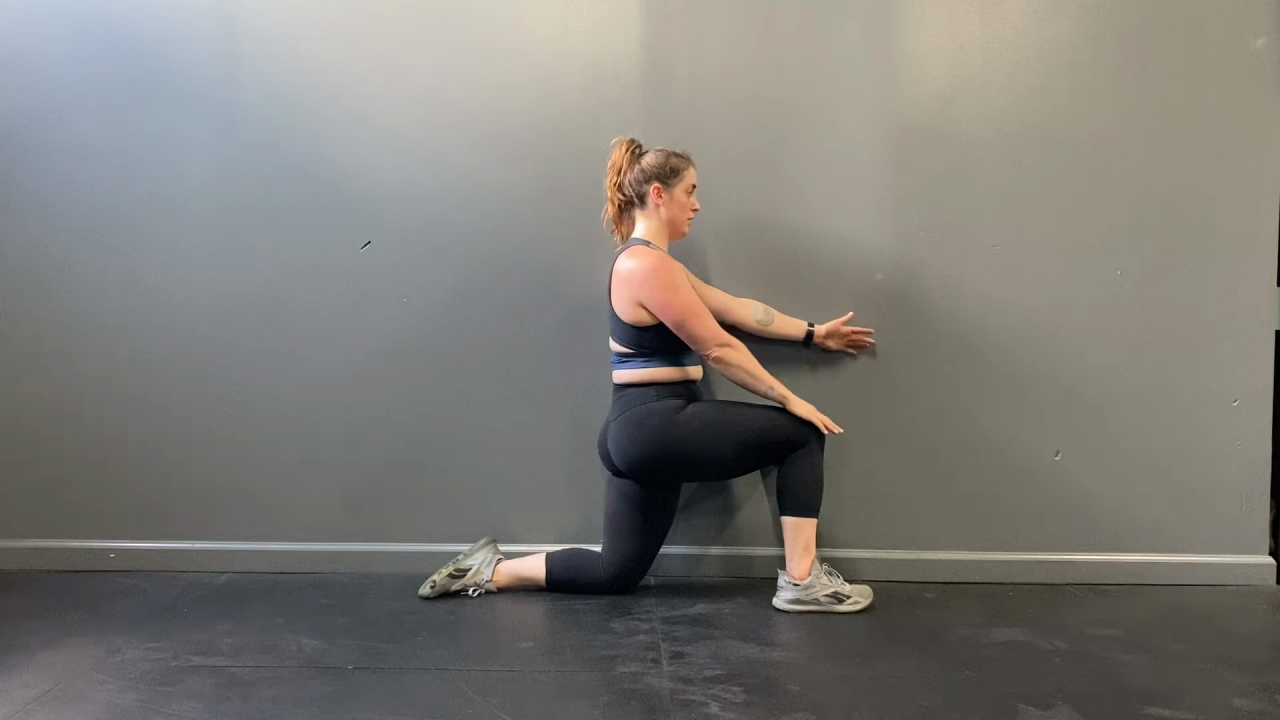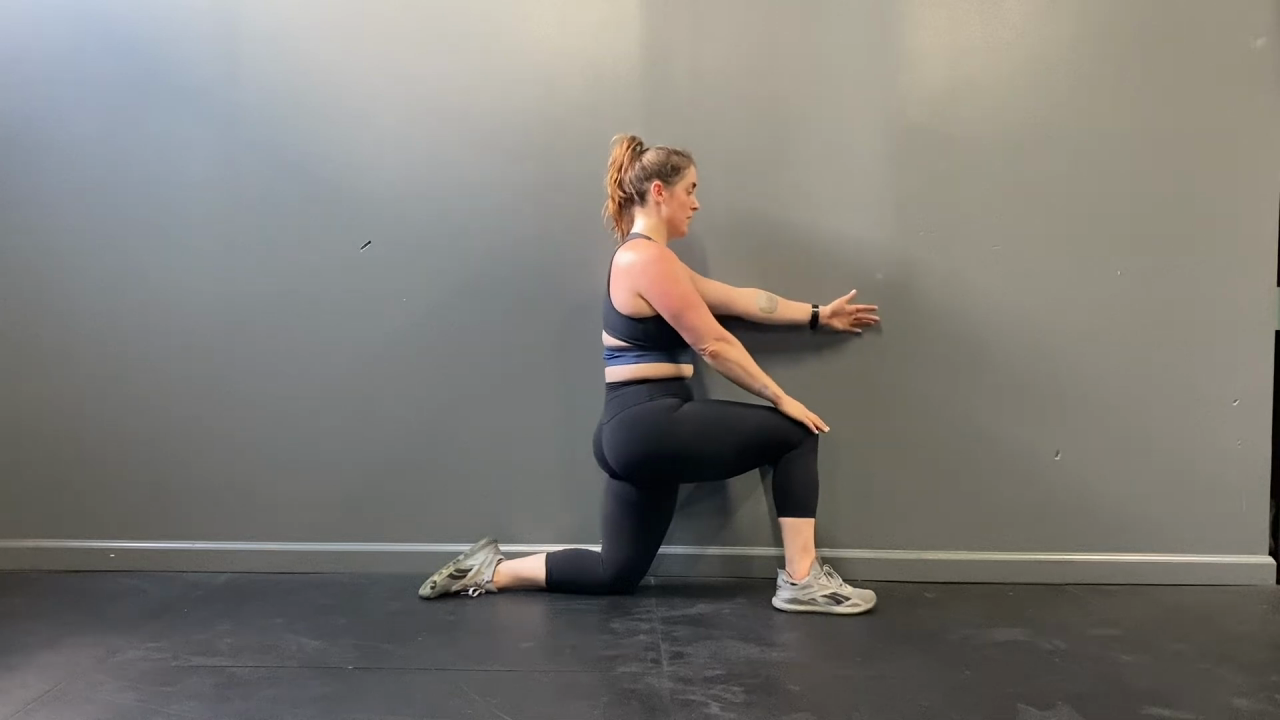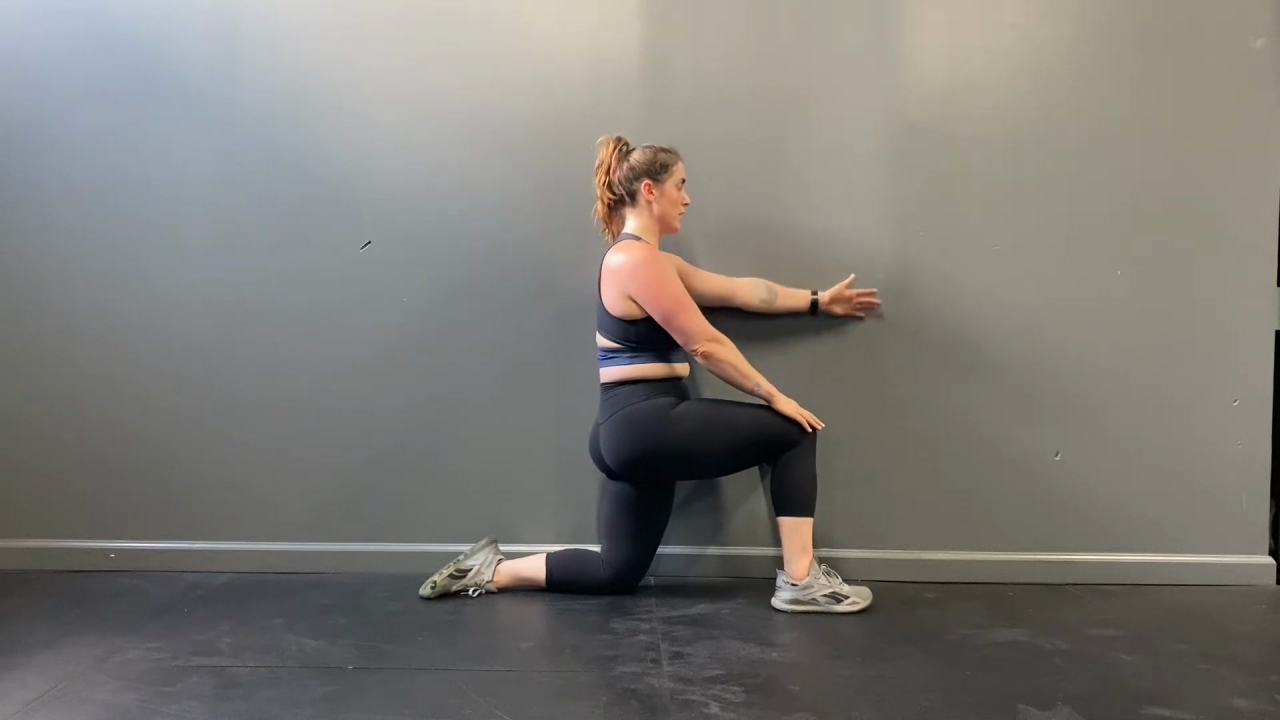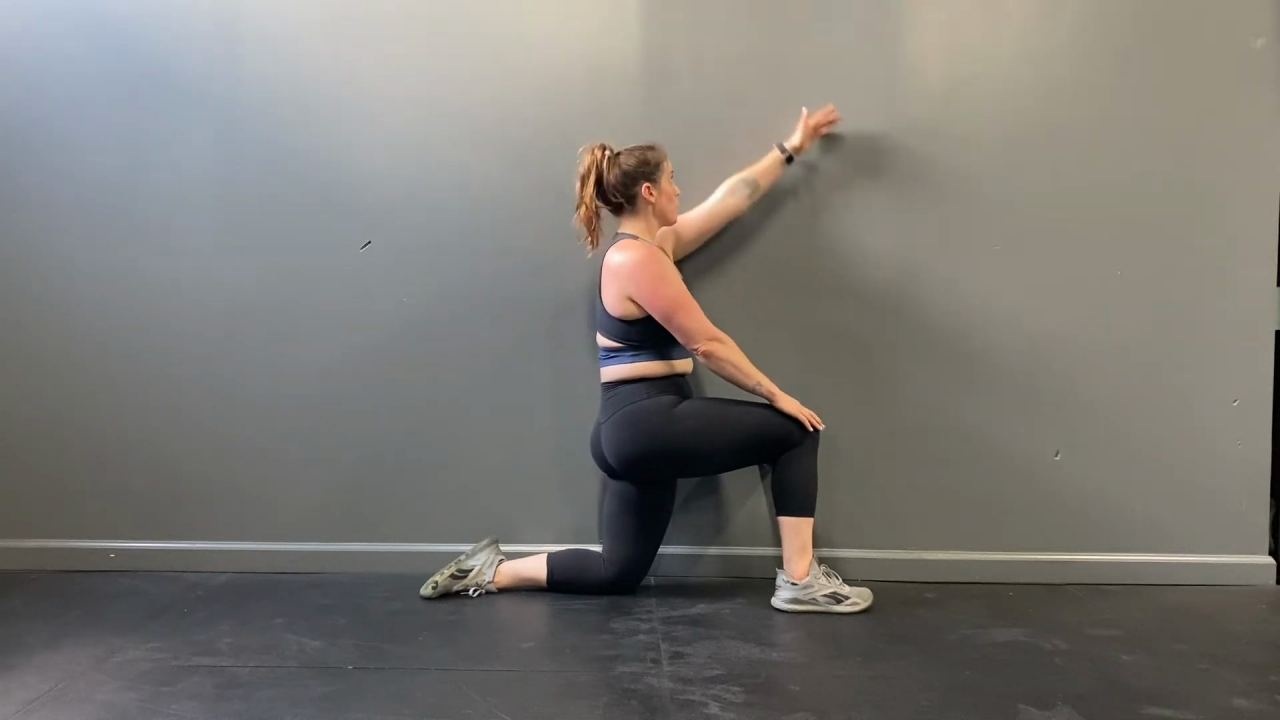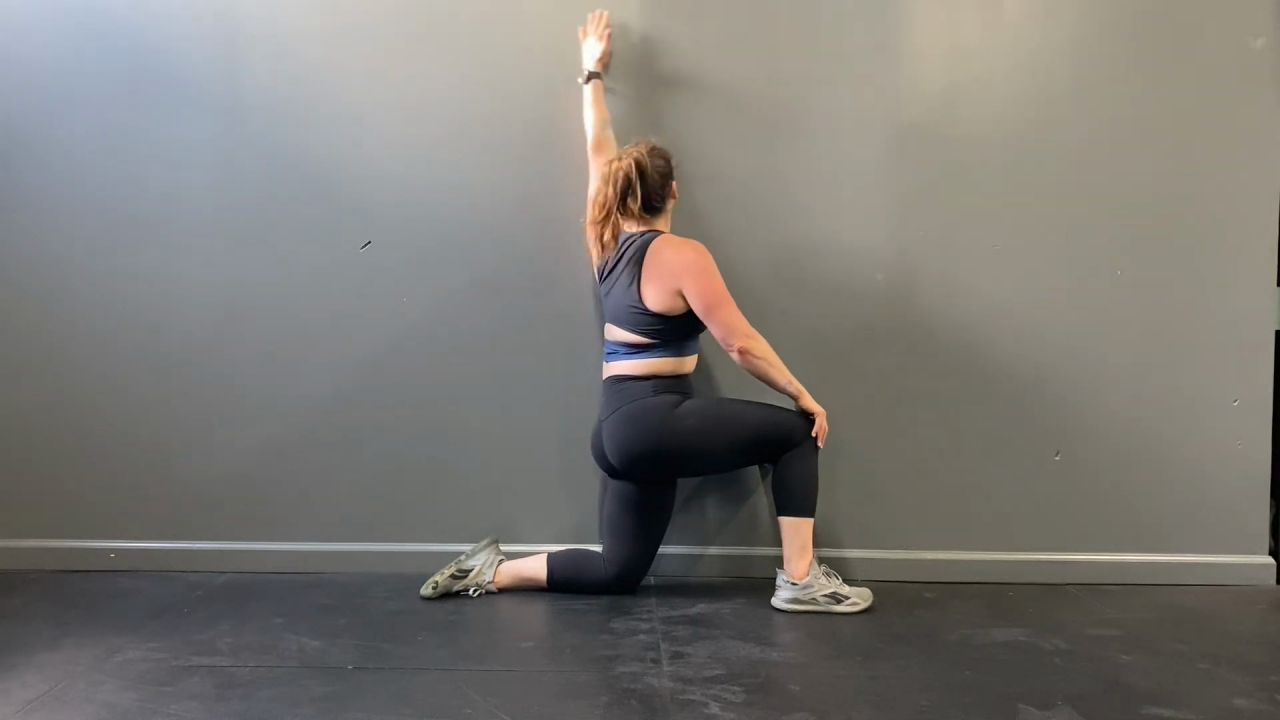
dt=1s
person 1, frame 1
left shoulder: (651, 261)
right shoulder: (647, 265)
left elbow: (735, 309)
right elbow: (719, 349)
left wrist: (814, 333)
right wrist: (789, 399)
left hip: (639, 433)
right hip: (656, 427)
left knee: (617, 572)
right knee: (803, 433)
left ankle: (488, 570)
right ankle: (802, 581)
person 1, frame 2
left shoulder: (644, 257)
right shoulder: (648, 258)
left elbow: (737, 299)
right elbow: (714, 346)
left wrist: (818, 314)
right wrist: (782, 399)
left hip: (634, 431)
right hip: (650, 426)
left knee: (617, 573)
right knee: (795, 434)
left ankle: (489, 570)
right ankle: (802, 581)
person 1, frame 3
left shoulder: (651, 260)
right shoulder: (637, 259)
left elbow: (738, 291)
right elbow: (706, 345)
left wrist: (819, 301)
right wrist: (775, 398)
left hip: (633, 431)
right hip: (645, 425)
left knee: (617, 573)
right knee: (793, 433)
left ankle: (490, 570)
right ankle: (800, 581)
person 1, frame 4
left shoulder: (654, 242)
right shoulder: (637, 259)
left elbow: (730, 201)
right elbow: (707, 343)
left wrist: (790, 148)
right wrist: (778, 396)
left hip: (635, 432)
right hip: (645, 426)
left knee: (619, 571)
right knee: (796, 433)
left ankle: (490, 570)
right ankle: (800, 582)
person 1, frame 5
left shoulder: (605, 241)
right shoulder: (682, 255)
left elbow: (598, 148)
right elbow: (741, 343)
left wrist: (592, 73)
right wrist: (803, 396)
left hip: (624, 429)
right hip: (653, 422)
left knee: (619, 572)
right knee: (796, 434)
left ankle: (489, 570)
right ankle: (800, 581)
